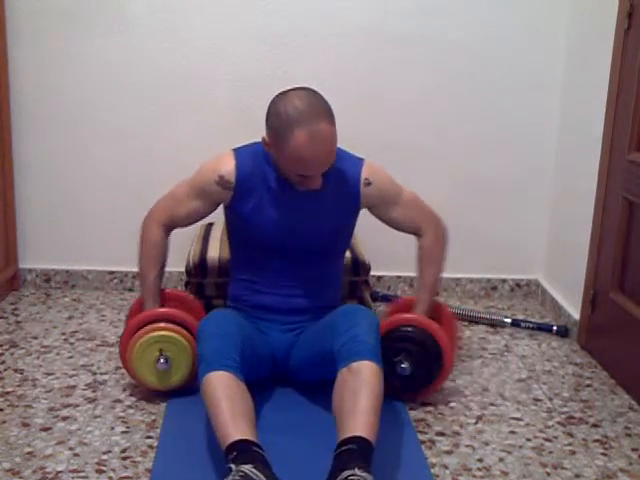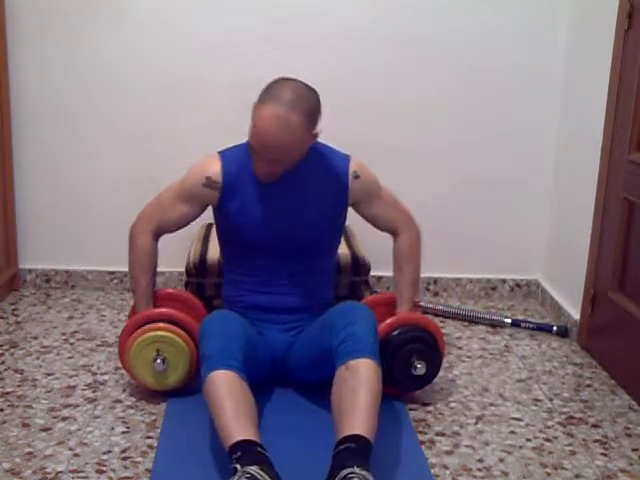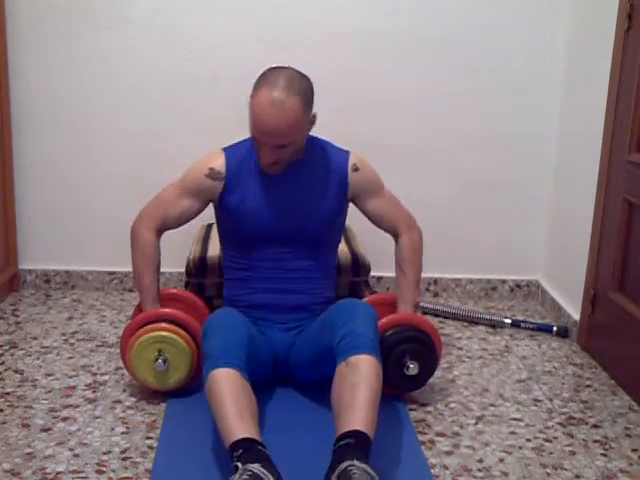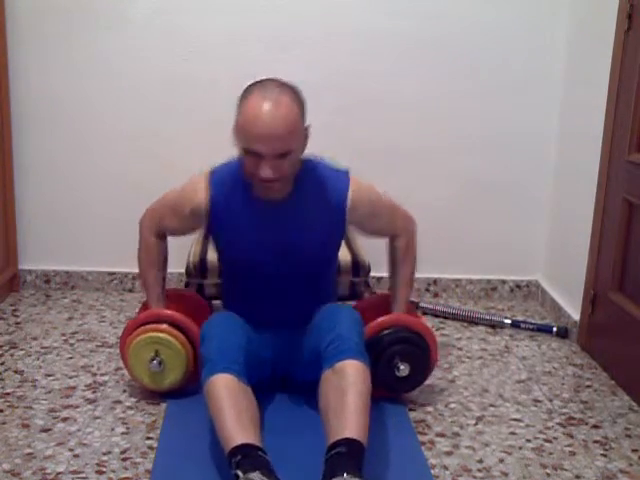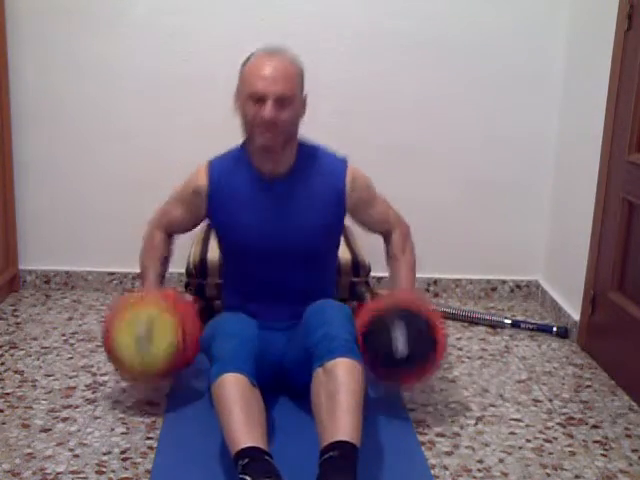
dt=0.4s
person 1, frame 1
left shoulder: (360, 177)
right shoulder: (231, 173)
left elbow: (431, 229)
right elbow: (157, 222)
left wrist: (421, 314)
right wrist: (152, 311)
left hip: (317, 334)
right hip: (250, 330)
left knee: (358, 321)
right knee: (216, 327)
person 1, frame 2
left shoulder: (346, 174)
right shoulder: (218, 173)
left elbow: (406, 231)
right elbow: (144, 229)
left wrist: (404, 315)
right wrist: (147, 316)
left hip: (314, 334)
right hip: (247, 332)
left knee: (358, 318)
right knee: (218, 326)
person 1, frame 3
left shoulder: (345, 169)
right shoulder: (221, 169)
left elbow: (407, 231)
right elbow: (146, 226)
left wrist: (404, 317)
right wrist: (153, 315)
left hip: (314, 334)
right hip: (248, 331)
left knee: (358, 315)
right knee: (221, 326)
person 1, frame 4
left shoulder: (344, 195)
right shoulder: (206, 195)
left elbow: (404, 231)
right elbow: (151, 227)
left wrist: (398, 317)
right wrist: (157, 313)
left hip: (314, 340)
right hip: (246, 338)
left knee: (342, 319)
right knee: (219, 331)
person 1, frame 5
left shoulder: (340, 176)
right shoulder: (212, 180)
left elbow: (396, 230)
right elbow: (161, 229)
left hip: (312, 338)
right hip: (247, 333)
left knee: (331, 316)
right knee: (230, 331)
